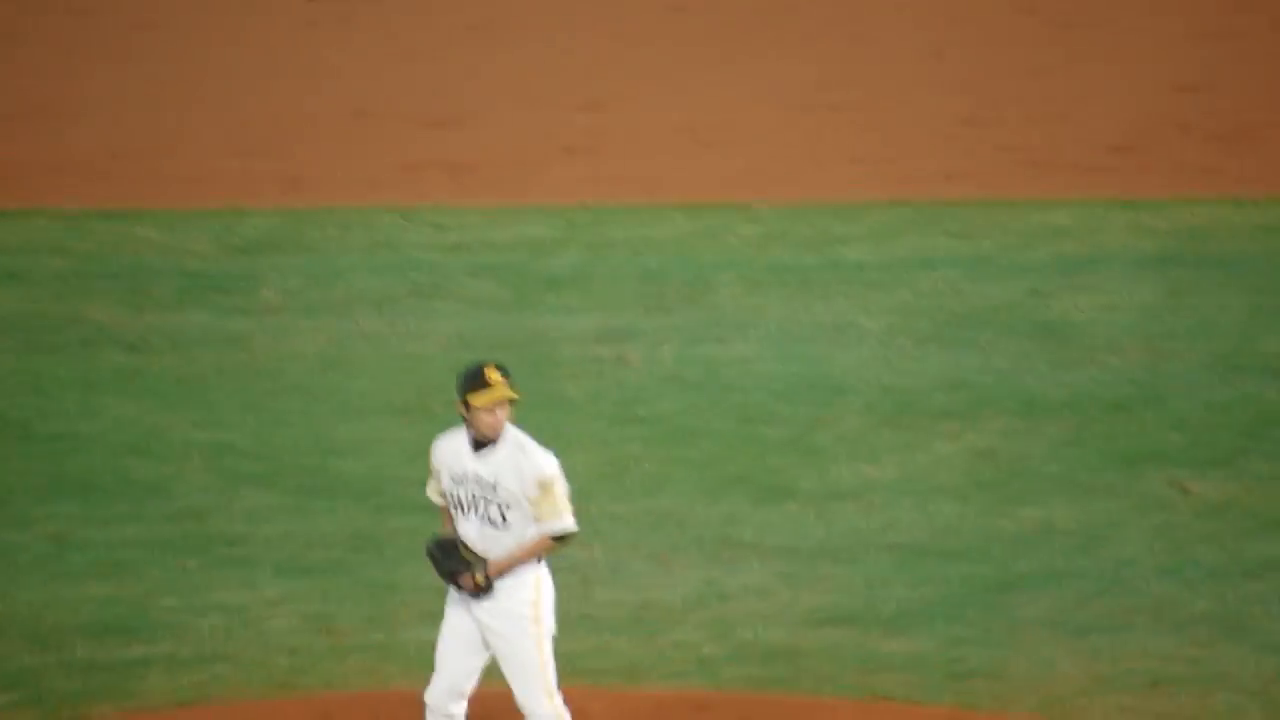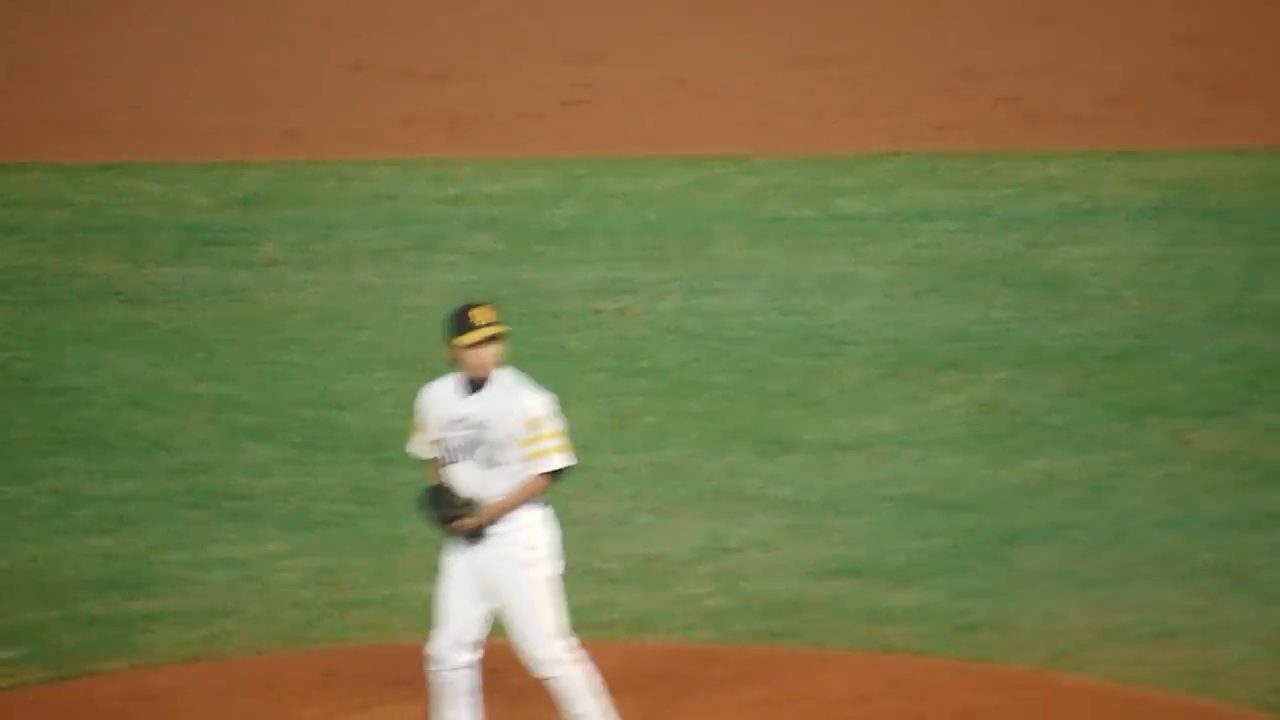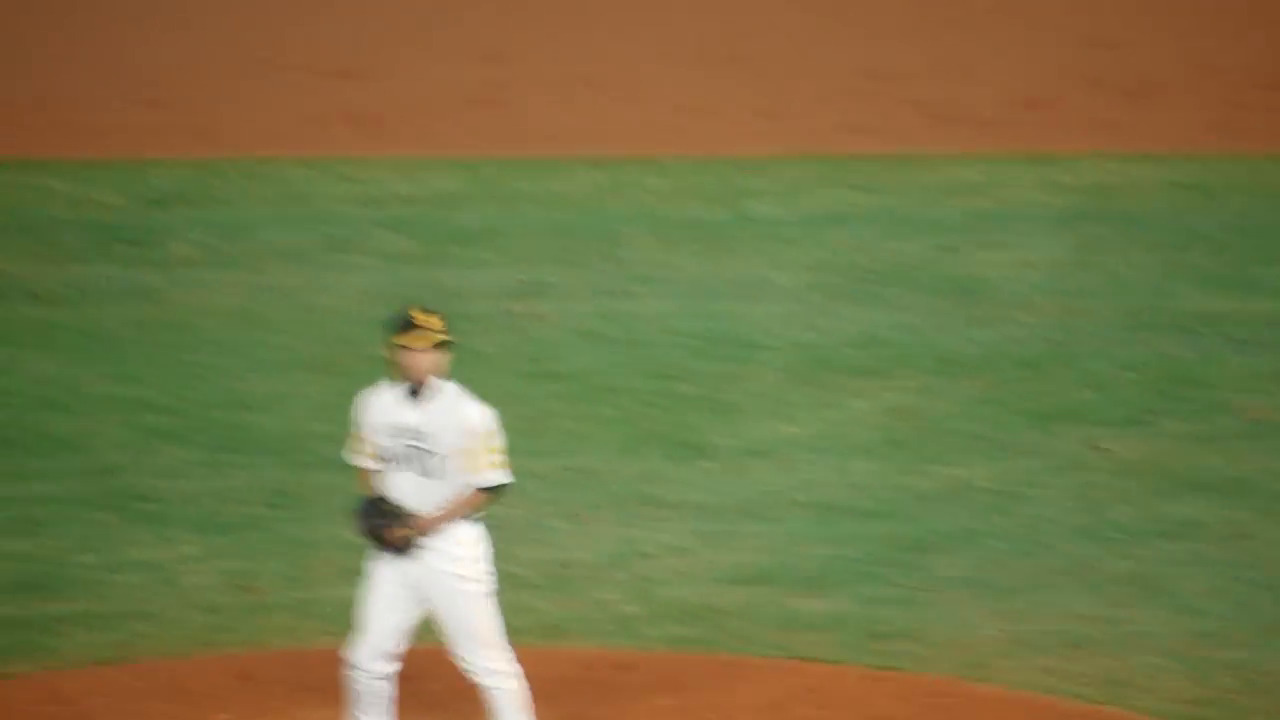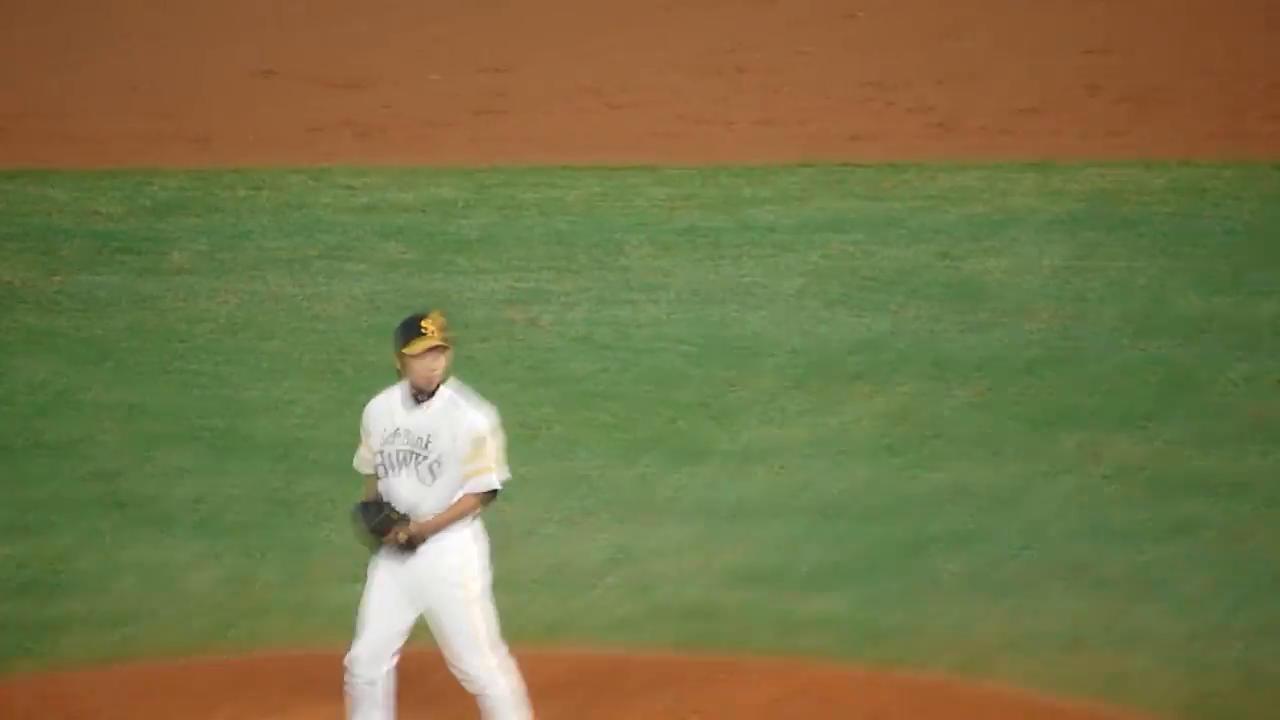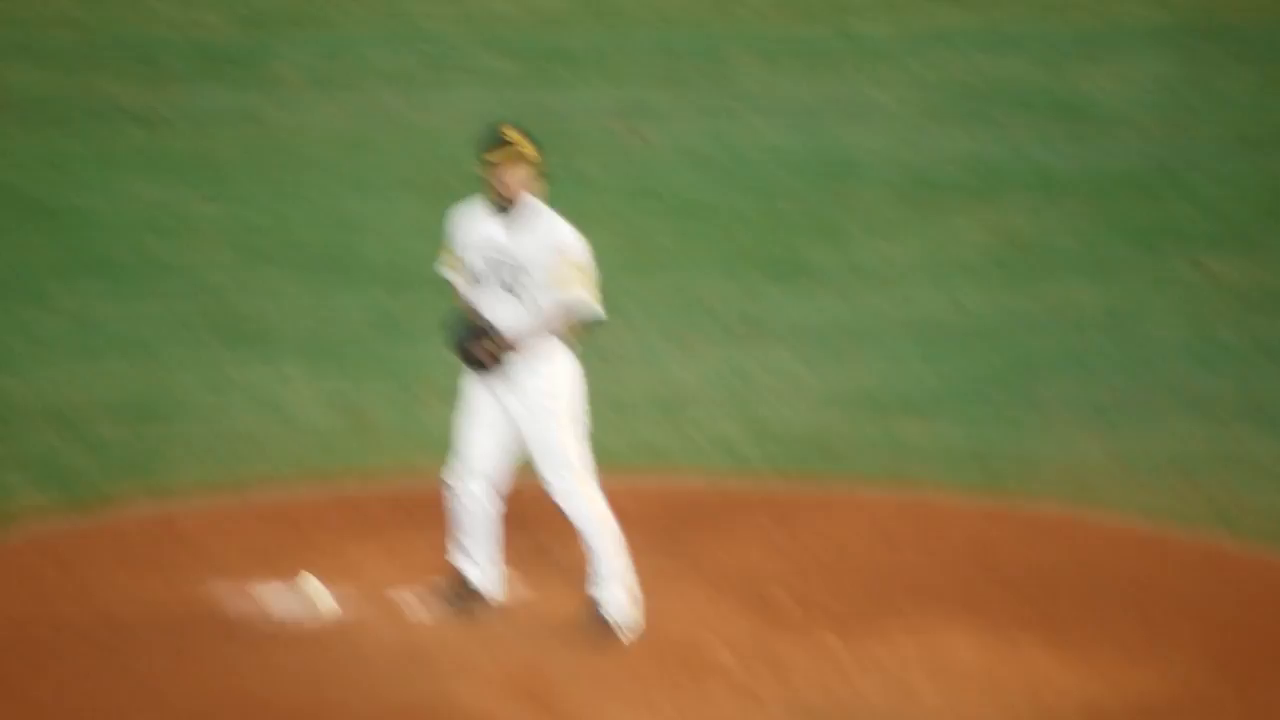
dt=0.3s
person 1, frame 1
left shoulder: (534, 460)
right shoulder: (445, 448)
left elbow: (557, 531)
left wrist: (496, 569)
left hip: (519, 591)
right hip: (466, 591)
person 1, frame 2
left shoulder: (525, 399)
right shoulder: (434, 397)
left elbow: (551, 472)
left wrist: (490, 513)
left hip: (518, 534)
right hip: (466, 539)
left knee: (548, 648)
right knee: (447, 650)
person 1, frame 3
left shoulder: (466, 412)
right shoulder: (372, 404)
left elbow: (488, 486)
left wrist: (426, 524)
left hip: (451, 547)
right hip: (393, 549)
left knee: (487, 661)
right knee: (368, 656)
person 1, frame 4
left shoulder: (469, 416)
right shoulder: (378, 408)
left elbow: (484, 492)
left wrist: (425, 528)
left hip: (450, 548)
right hip: (394, 551)
left knee: (480, 663)
right knee: (366, 659)
person 1, frame 5
left shoulder: (555, 233)
right shoulder: (464, 221)
left elbow: (577, 310)
left wrist: (515, 344)
right wrist: (471, 332)
left hip: (541, 367)
right hip: (486, 370)
left knee: (572, 485)
right knee: (470, 477)
left ankle: (617, 599)
right ankle: (478, 577)
